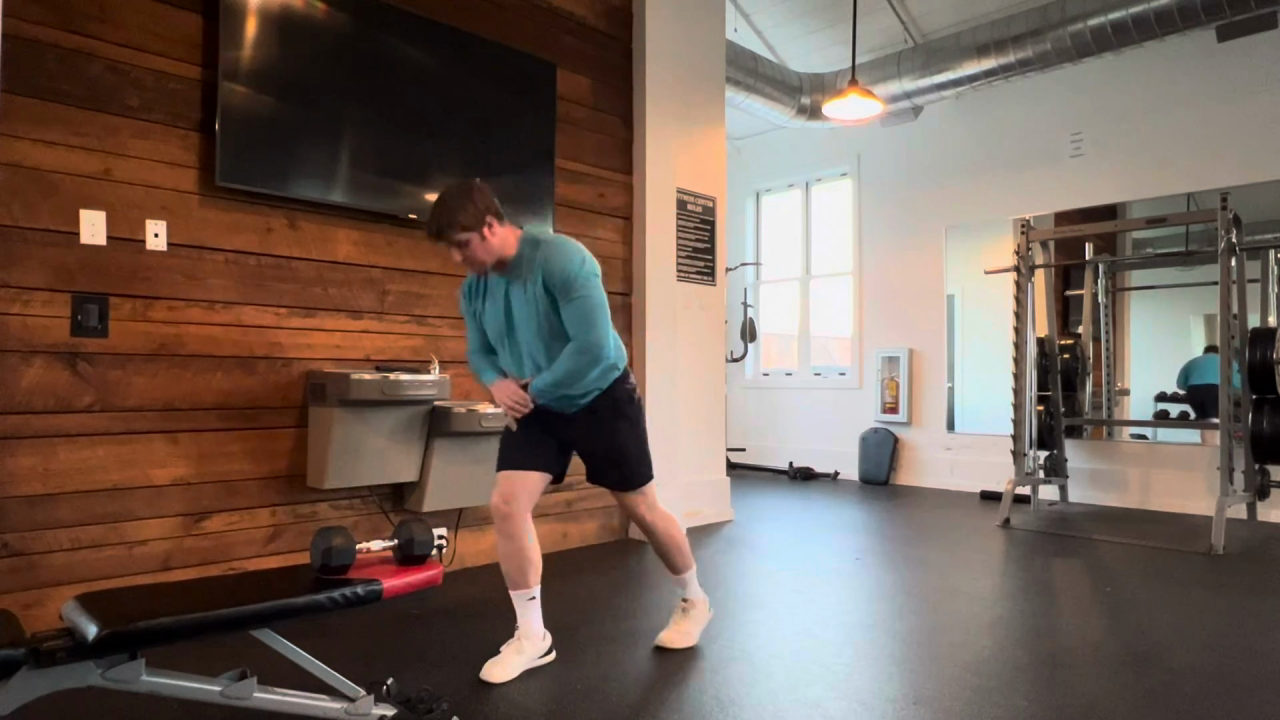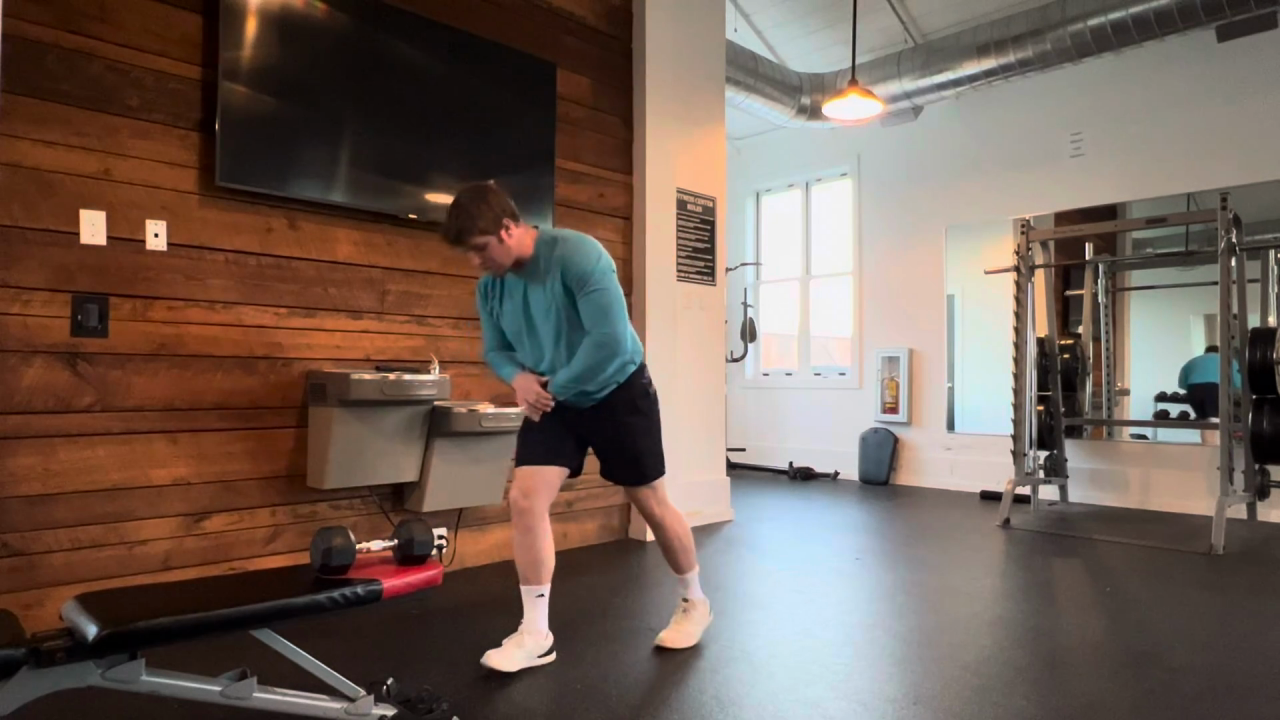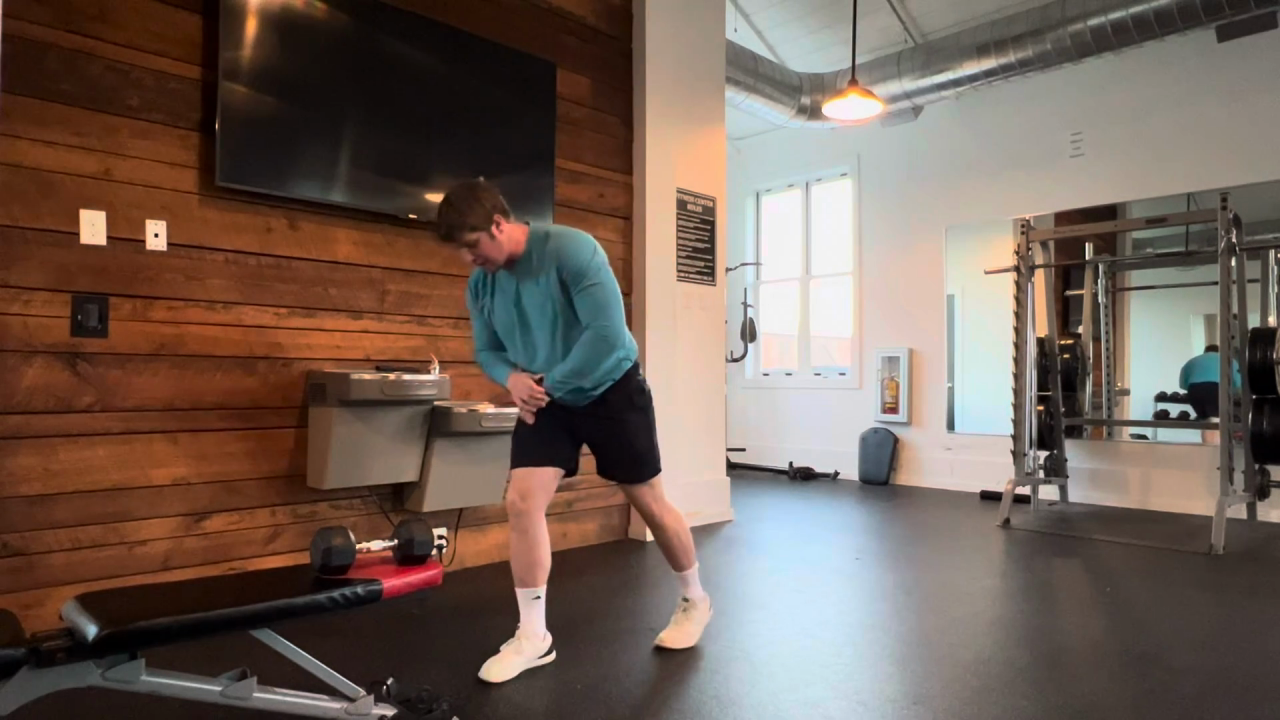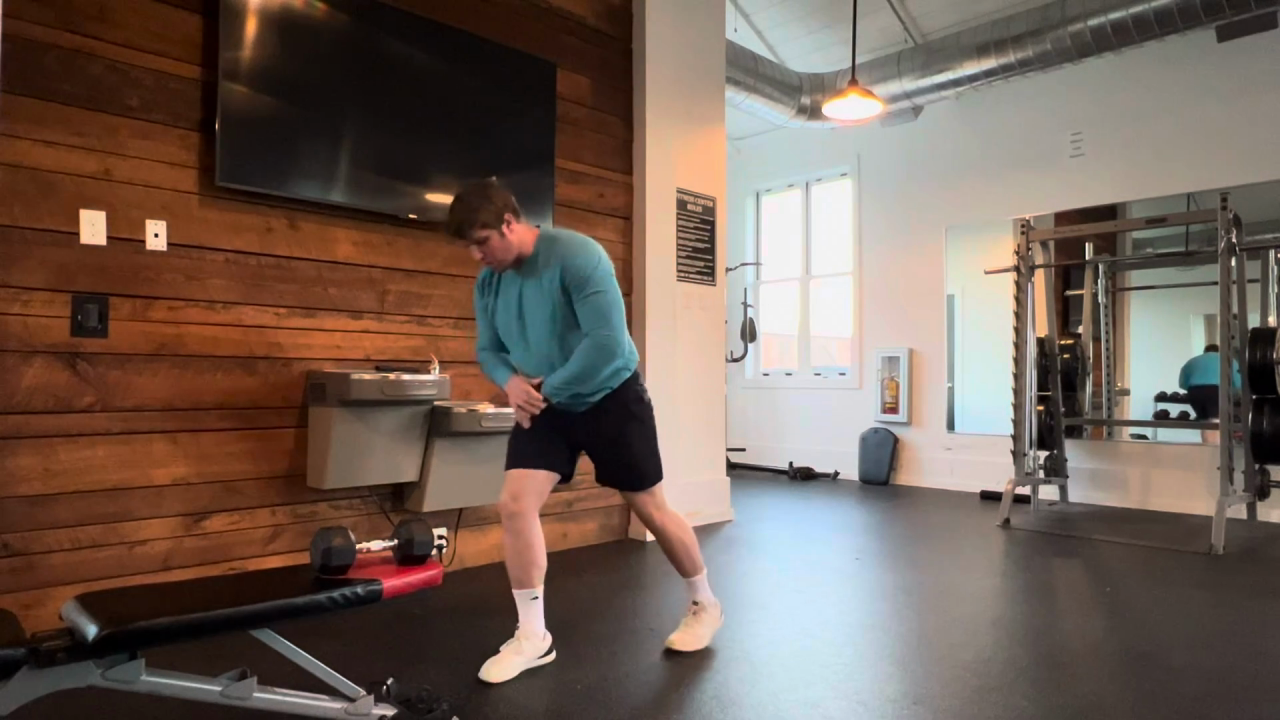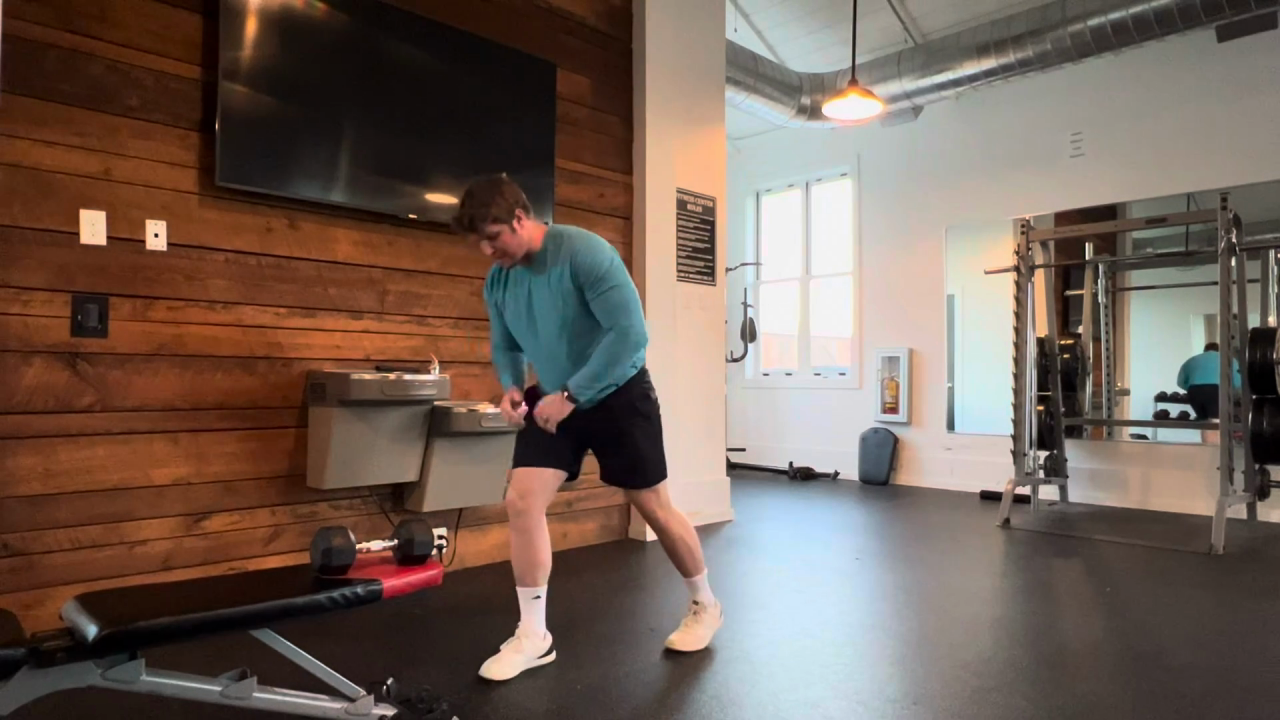
dt=0.3s
person 1, frame 1
left shoulder: (561, 259)
right shoulder: (474, 289)
left elbow: (593, 346)
right elbow: (480, 352)
left wrist: (533, 390)
right wrist: (498, 383)
left hip: (602, 397)
right hip: (538, 409)
left knee: (641, 508)
right knee: (506, 507)
left ankle: (693, 601)
right ankle: (531, 637)
person 1, frame 2
left shoulder: (578, 254)
right shoulder: (490, 287)
left elbow: (611, 339)
right elbow: (496, 349)
left wrist: (555, 387)
right wrist: (519, 378)
left hip: (618, 392)
right hip: (553, 402)
left knee: (651, 503)
right knee: (525, 501)
left ankle: (694, 602)
right ankle: (535, 635)
person 1, frame 3
left shoulder: (571, 250)
right shoulder: (481, 284)
left elbow: (608, 331)
right elbow: (486, 350)
left wrist: (549, 385)
right wrist: (511, 378)
left hip: (612, 389)
right hip: (546, 401)
left knee: (648, 501)
right knee: (521, 504)
left ankle: (693, 600)
right ankle: (532, 637)
person 1, frame 4
left shoulder: (576, 255)
right shoulder: (488, 284)
left elbow: (609, 341)
right elbow: (488, 349)
left wrist: (548, 389)
right wrist: (510, 380)
left hip: (612, 397)
right hip: (547, 407)
left knee: (650, 509)
right knee: (514, 505)
left ankle: (704, 604)
right ankle: (532, 637)
person 1, frame 5
left shoulder: (585, 253)
right shoulder: (497, 281)
left elbow: (630, 332)
right elbow: (505, 346)
left wrist: (572, 395)
right wrist: (512, 386)
left hip: (619, 395)
right hip: (553, 402)
left knee: (654, 507)
right knee: (522, 503)
left ankle: (705, 606)
right ankle: (533, 636)
